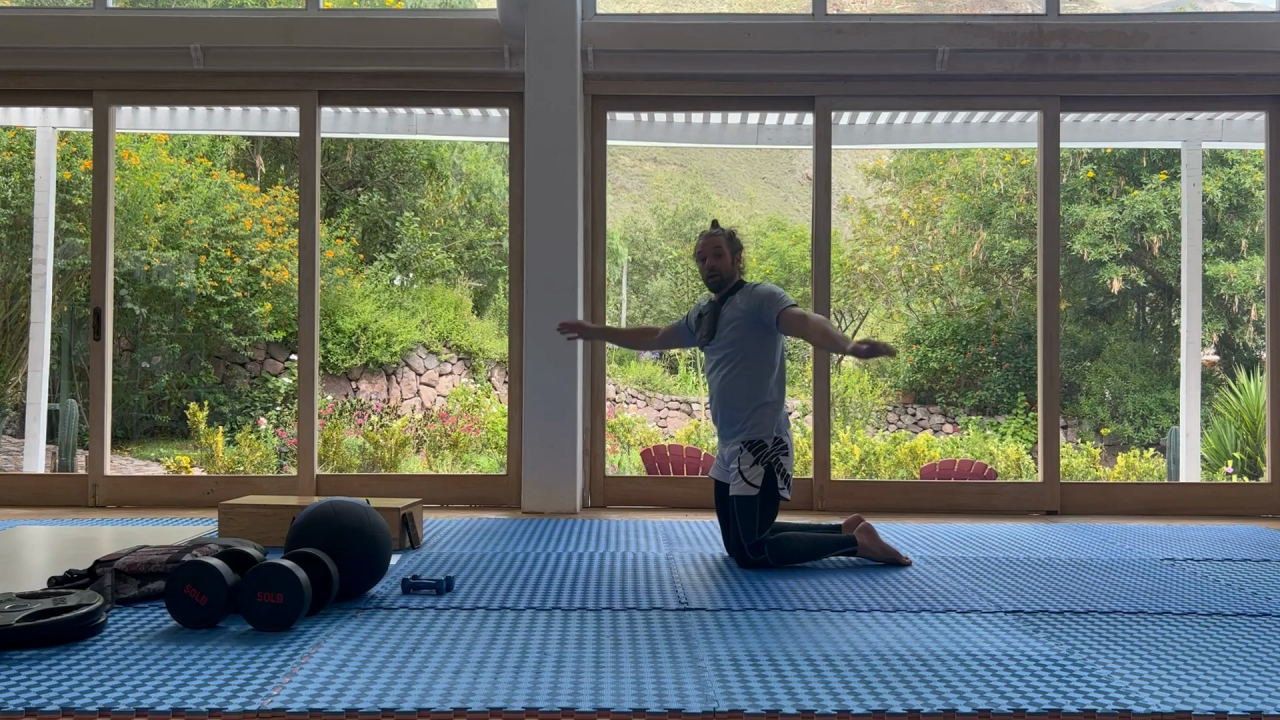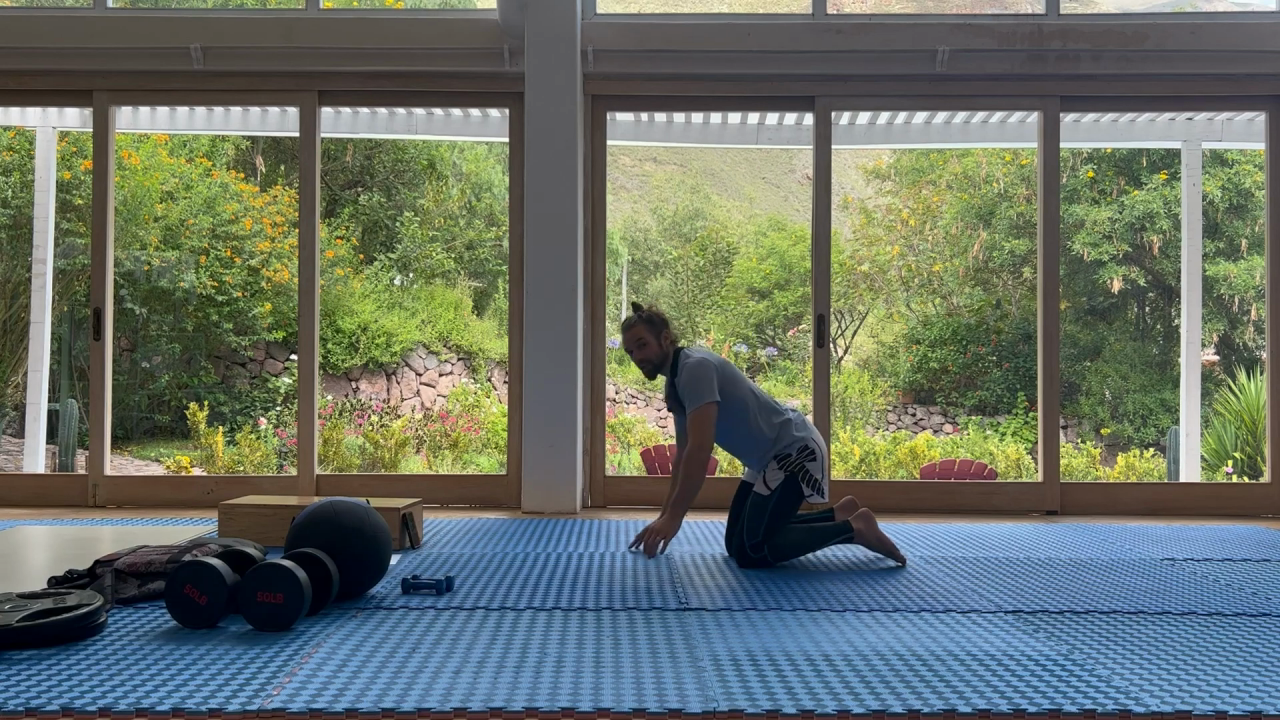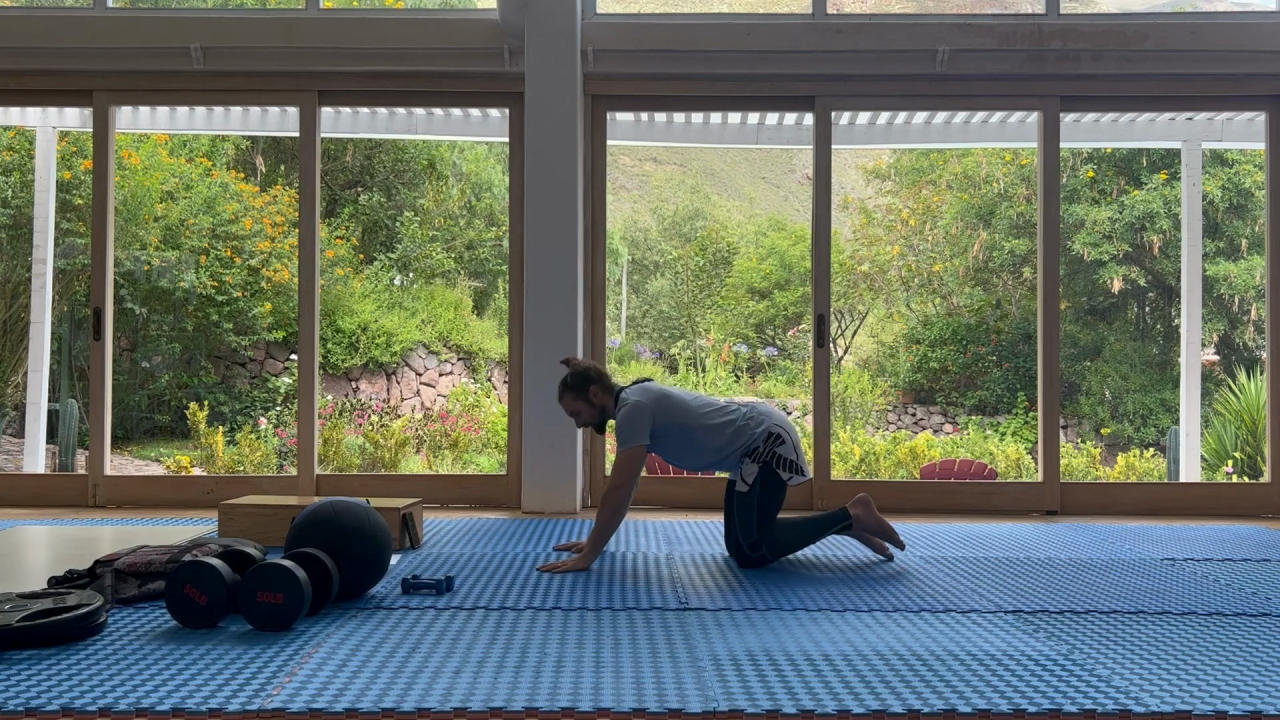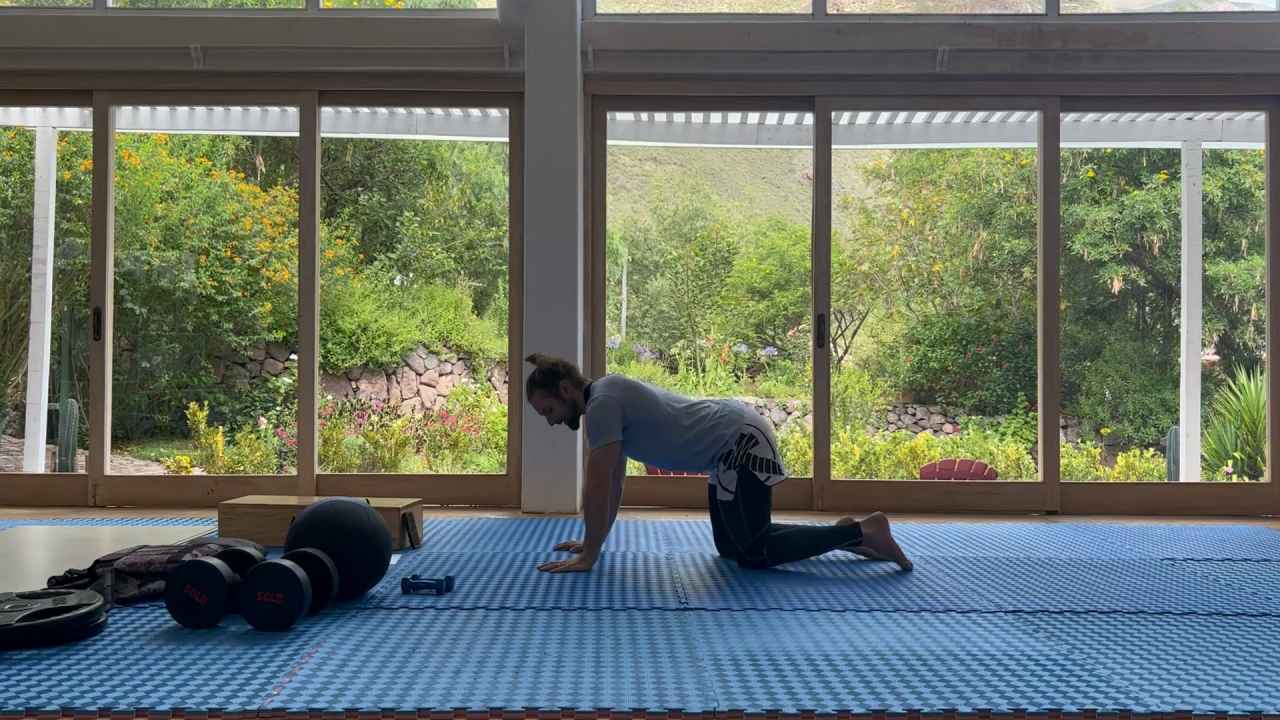
dt=0.7s
person 1, frame 1
left shoulder: (761, 299)
right shoulder: (704, 314)
left elbow: (808, 324)
right elbow: (654, 338)
left wrist: (846, 344)
right wrist: (598, 332)
left hip: (760, 446)
right hip: (732, 448)
left knee: (751, 552)
right knee: (741, 542)
left ankle: (856, 542)
right ankle: (846, 530)
person 1, frame 2
left shoulder: (695, 368)
right shoulder: (675, 385)
left elbow: (700, 449)
right elbow: (684, 456)
left wrist: (672, 519)
right wrist: (667, 514)
left hip: (794, 452)
right hip: (770, 458)
left knee: (751, 552)
right knee: (738, 544)
left ankle: (853, 528)
right ankle: (838, 515)
person 1, frame 3
left shoulder: (634, 409)
right shoulder: (636, 403)
left elbow: (617, 490)
right elbow: (626, 487)
left wrist: (590, 554)
right wrist: (595, 540)
left hip: (767, 441)
right hip: (756, 442)
left knee: (751, 552)
right knee: (739, 544)
left ankle: (851, 515)
right ankle: (848, 520)
person 1, frame 4
left shoulder: (601, 404)
right shoulder: (610, 395)
left elbow: (597, 489)
right elbow: (613, 482)
left wrist: (588, 556)
right wrist: (594, 539)
left hip: (740, 440)
right hip: (733, 436)
left knee: (754, 554)
right knee: (730, 545)
left ankle: (862, 531)
right ankle: (844, 533)
